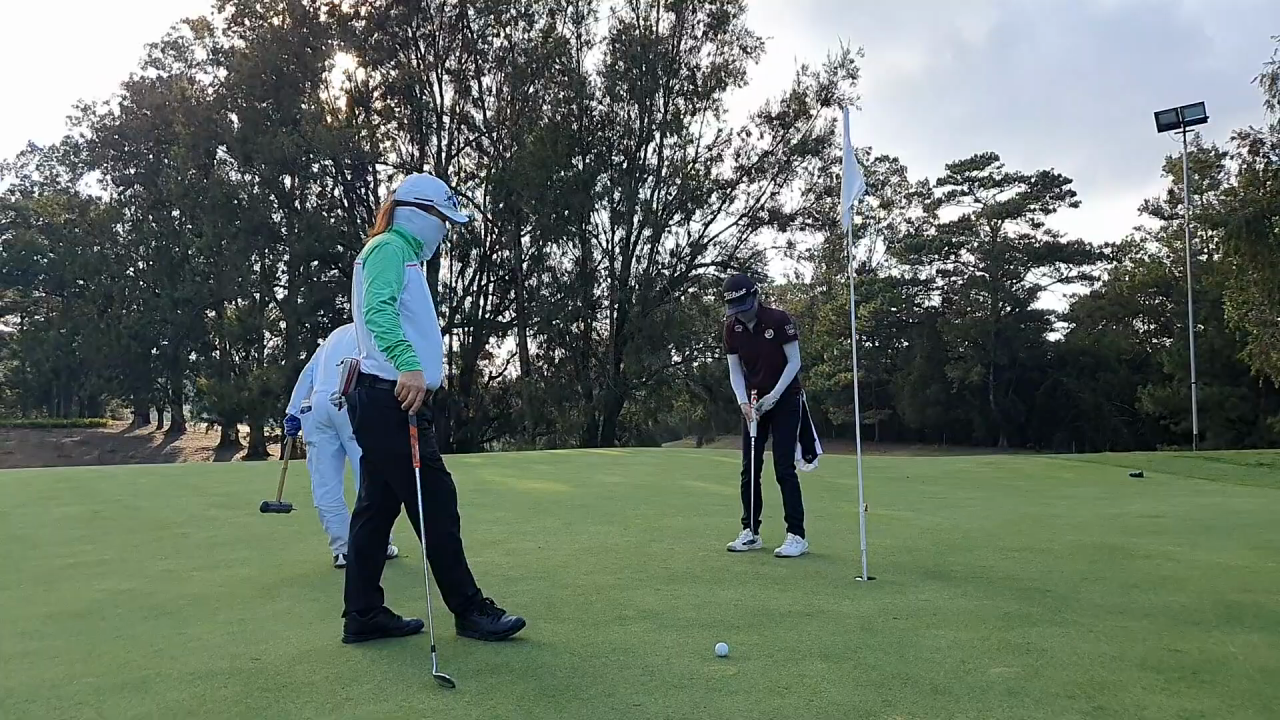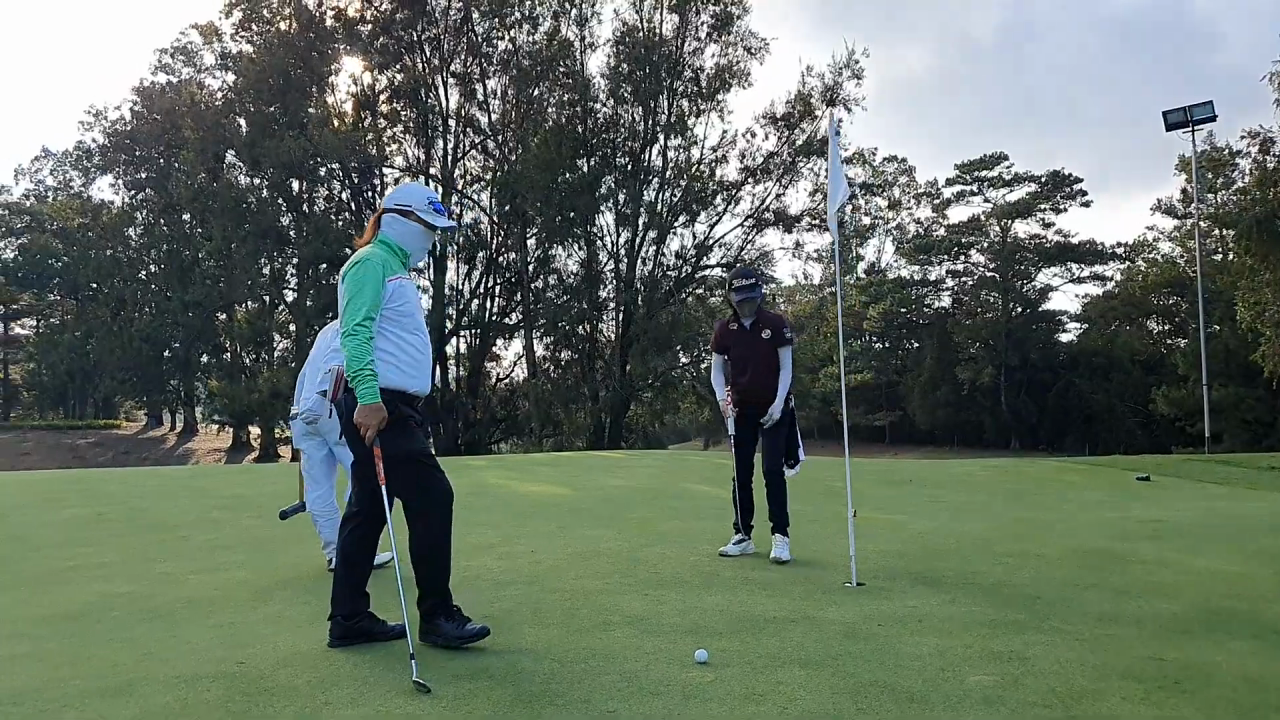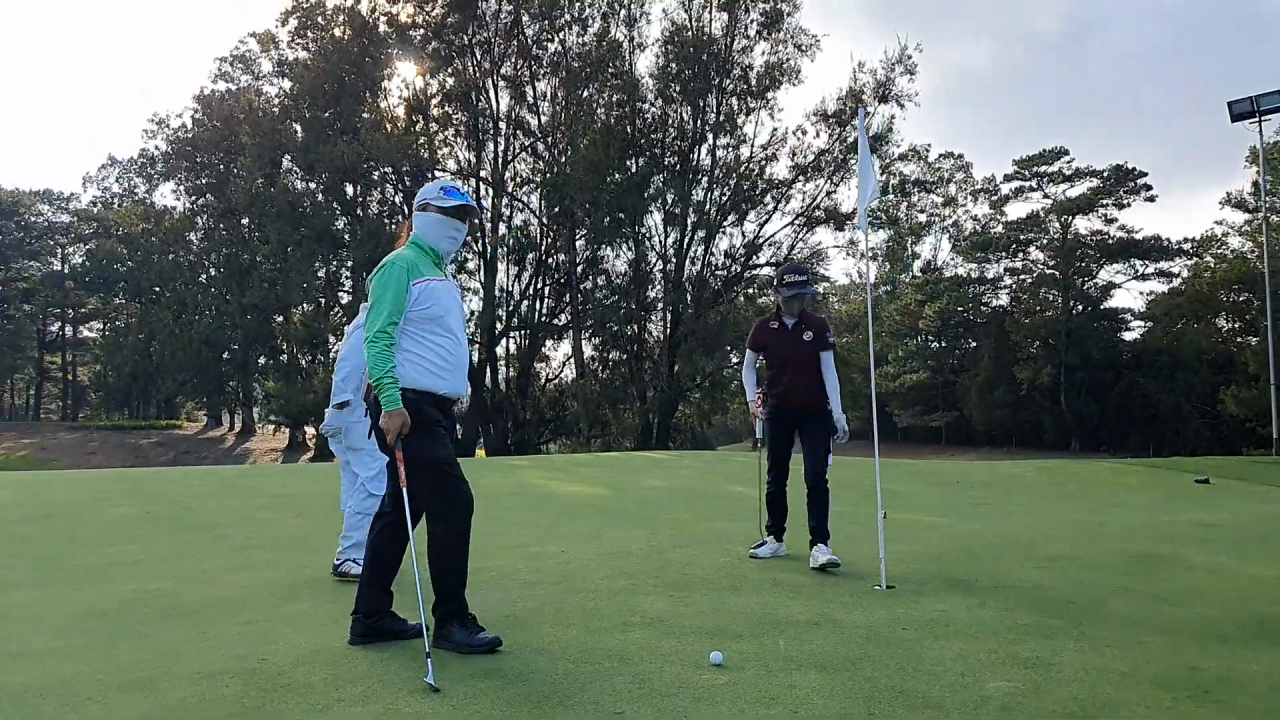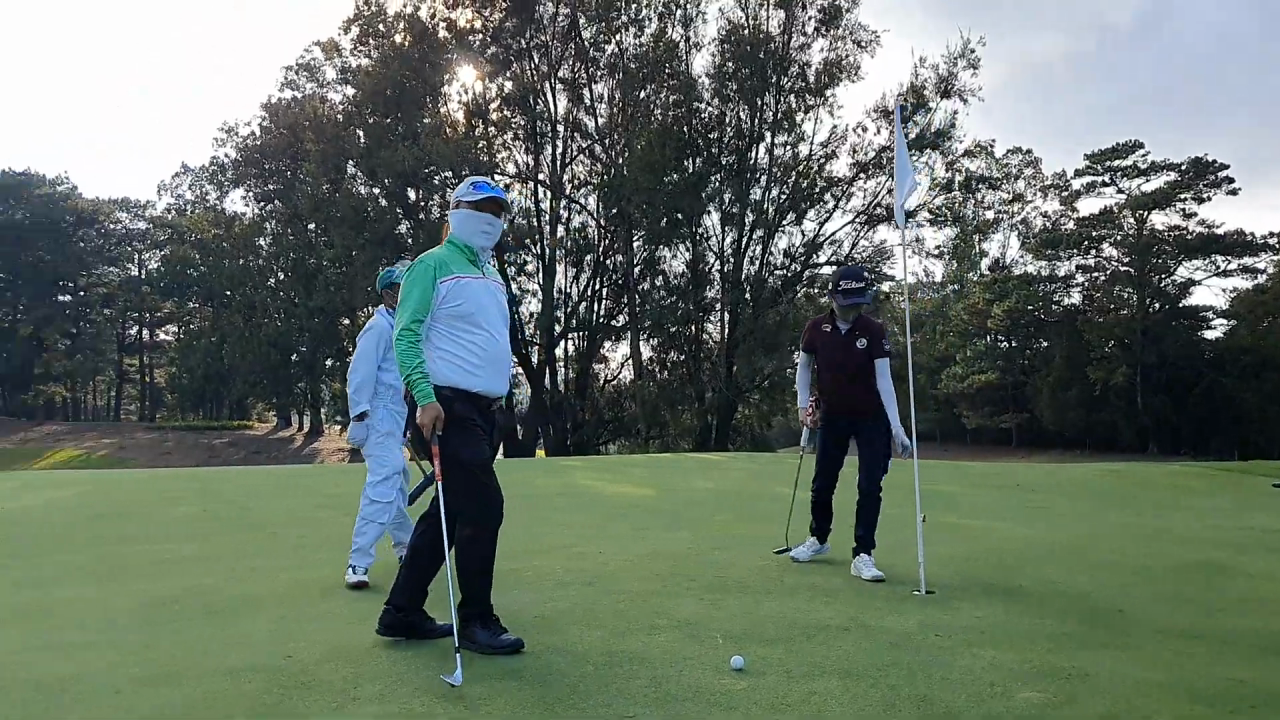
dt=0.2s
person 1, frame 1
left shoulder: (404, 258)
right shoulder: (389, 250)
right elbow: (379, 312)
right wrist: (411, 368)
left hip: (391, 397)
right hip: (390, 395)
left knee: (379, 503)
right knee: (437, 497)
left ankle: (363, 614)
right ankle: (470, 609)
person 1, frame 2
left shoulder: (396, 270)
right shoulder: (373, 262)
right elbow: (355, 331)
right wrist: (368, 397)
left hip: (392, 405)
right hip: (379, 406)
left knee: (368, 508)
right knee: (432, 496)
left ankle: (348, 618)
right ankle: (437, 614)
person 1, frame 3
left shoulder: (444, 275)
right shoulder: (401, 266)
right elbow: (379, 337)
left wrist: (452, 404)
right wrist: (391, 403)
left hip: (435, 409)
right hip: (410, 409)
left knee: (401, 510)
right knee: (453, 504)
left ankle: (371, 616)
right ankle: (452, 620)
person 1, frame 4
left shoulder: (492, 276)
right shoulder: (434, 264)
right elbow: (407, 334)
left wrist: (501, 397)
right wrist: (425, 397)
left hip: (485, 408)
right hip: (449, 407)
left knee: (449, 511)
right knee: (482, 507)
left ankle: (403, 610)
right ankle: (476, 620)
person 2, frame 1
left shoulder: (780, 320)
right shoulder: (732, 329)
left elbow: (794, 363)
right elbow: (735, 370)
left wrist: (775, 395)
right wrist: (743, 401)
left hip: (785, 403)
right hip: (756, 406)
left knee: (784, 468)
right knee: (749, 469)
left ankle: (796, 534)
right ankle: (750, 531)
person 2, frame 2
left shoulder: (777, 323)
right shoulder: (724, 328)
left elbow: (786, 367)
right elbow: (717, 369)
left wrist: (779, 404)
right wrist: (722, 398)
left hip: (774, 408)
right hip: (741, 409)
left knee: (772, 471)
right knee: (742, 474)
left ankle: (780, 535)
right ankle: (743, 536)
person 2, frame 3
left shoulder: (818, 326)
right shoulder: (763, 327)
left elbow: (829, 370)
right elbow: (749, 366)
left wrist: (837, 411)
right wrist: (752, 398)
left hip: (814, 412)
right hip: (778, 412)
left knee: (816, 478)
right knee: (775, 478)
left ankle: (820, 546)
right ankle: (775, 539)
person 2, frame 4
left shoulder: (874, 330)
right shoulder: (816, 328)
left elbow: (884, 379)
right elbow: (803, 367)
left wrist: (896, 426)
right wrist: (803, 404)
left hip: (870, 418)
right hip: (831, 416)
left knee: (870, 486)
right knee: (823, 482)
left ankle: (863, 554)
right ankle: (817, 540)
person 3, frame 1
left shoulder: (338, 334)
left elbow: (309, 370)
left wrist: (293, 411)
left hip: (317, 409)
left knee: (326, 484)
left ankle: (342, 549)
person 3, frame 2
left shoulder: (330, 329)
left elbow: (307, 372)
right elbow: (338, 357)
left wrist: (296, 411)
right wrist: (326, 397)
left hip: (308, 413)
right hip: (334, 410)
left knee: (320, 486)
left ankle: (335, 551)
person 3, frame 3
left shoulder: (360, 328)
right shoulder: (368, 329)
right elbow: (348, 371)
right wrist: (340, 409)
left hip: (346, 417)
right hip: (356, 416)
left knee: (354, 488)
right knee: (373, 481)
left ankle: (357, 554)
right ankle: (348, 555)
person 3, frame 4
right shoulder: (379, 329)
right elbow: (360, 375)
left wrist: (408, 420)
right wrist: (359, 419)
left hip: (394, 421)
right hip: (380, 421)
left knee: (396, 485)
right knee: (383, 487)
left ankle: (407, 549)
right ankle: (358, 563)
